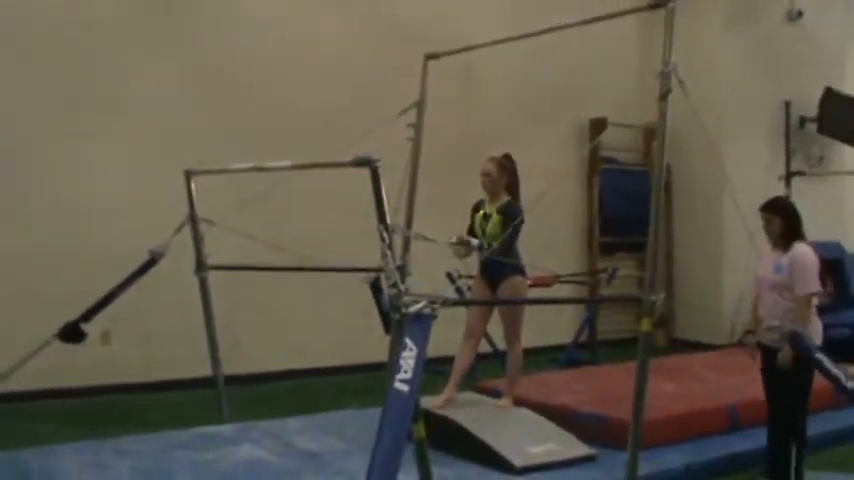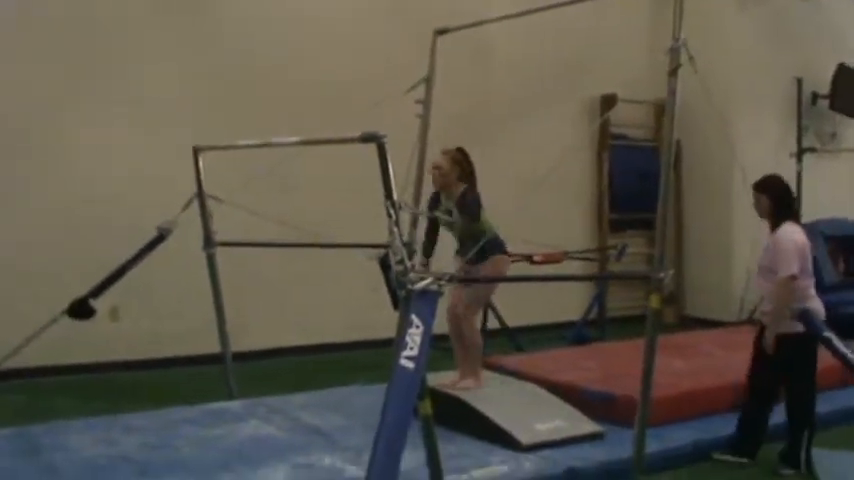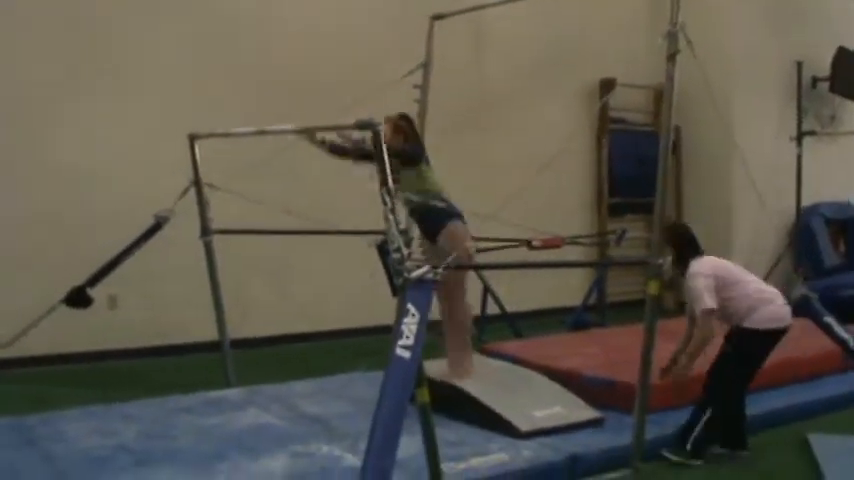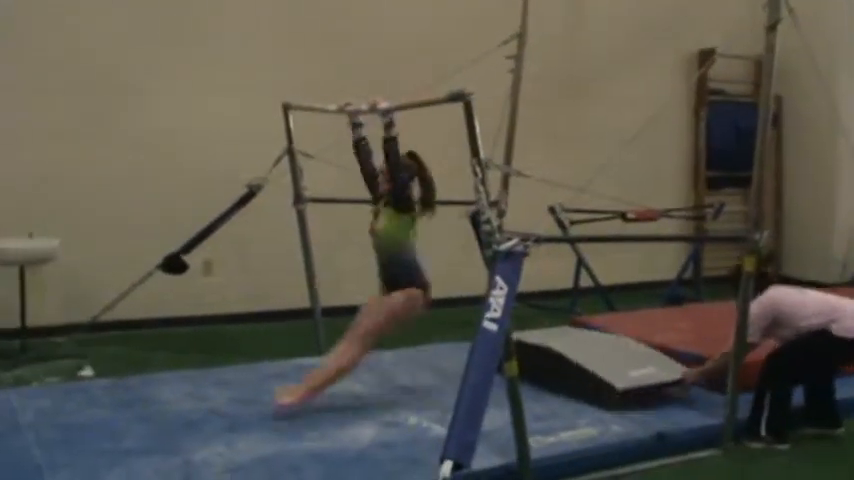
dt=0.7s
person 1, frame 1
left shoulder: (512, 210)
right shoulder: (478, 208)
left elbow: (506, 248)
right elbow: (470, 240)
left wrist: (472, 243)
right wrist: (465, 249)
left hip: (510, 275)
right hip: (485, 274)
left knee: (511, 339)
right knee: (470, 333)
left ankle: (508, 396)
right ankle: (450, 390)
person 1, frame 2
left shoulder: (469, 199)
right shoulder: (437, 199)
left elbow: (471, 237)
right elbow: (431, 233)
left wrist: (466, 271)
right wrist: (423, 265)
left hip: (492, 256)
right hip: (469, 257)
left knee: (464, 312)
right knee: (452, 312)
left ankle: (475, 375)
right ankle: (463, 372)
person 1, frame 3
left shoulder: (413, 155)
right shoulder: (388, 161)
right elbow: (350, 152)
right wrist: (321, 140)
left hip: (449, 224)
right hip: (428, 230)
left knee: (454, 294)
right knee: (443, 295)
left ankle: (465, 356)
right ankle: (454, 357)
person 1, frame 4
left shoulder: (403, 204)
right shoulder: (384, 201)
left elbow: (396, 162)
right elbow: (365, 160)
left wrist: (387, 118)
right wrist: (355, 123)
left hip: (411, 289)
right hip: (395, 288)
left knee: (357, 339)
right knee: (355, 336)
left ankle: (306, 390)
person 2, frame 1
left shoulder: (801, 255)
right shoulder: (770, 254)
left elbow: (804, 305)
left wrist: (791, 347)
right wrist: (753, 331)
right hip: (771, 344)
left knee: (791, 412)
right knee: (776, 411)
person 2, frame 2
left shoulder: (788, 236)
right shoulder: (779, 233)
left elbow: (787, 287)
left wrist: (772, 331)
right wrist: (768, 326)
left hip: (797, 329)
right hip: (777, 325)
left knee: (798, 395)
right knee: (758, 387)
left ankle: (798, 460)
right ankle: (743, 448)
person 2, frame 3
left shoulder: (697, 273)
right shoulder: (705, 264)
left elbow: (705, 329)
right elbow: (695, 324)
left wrist: (686, 363)
right wrist: (676, 357)
left hip: (764, 320)
right hip: (774, 315)
left knee: (719, 381)
right knee: (731, 379)
left ankle: (689, 447)
right ankle: (733, 439)
person 2, frame 4
left shoulder: (761, 306)
right shoulder: (774, 297)
left elbow: (733, 354)
left wrist: (698, 373)
left knee: (776, 368)
right knee: (813, 361)
left ankle: (771, 433)
right ankle: (825, 420)
